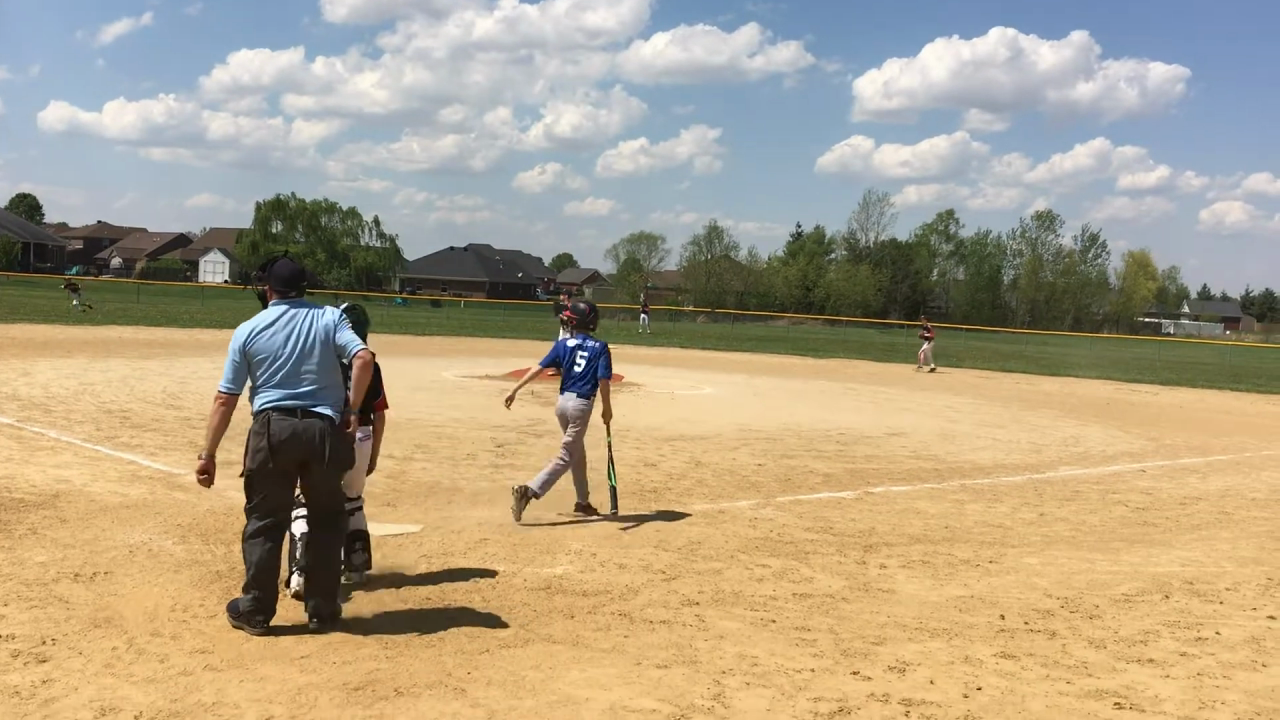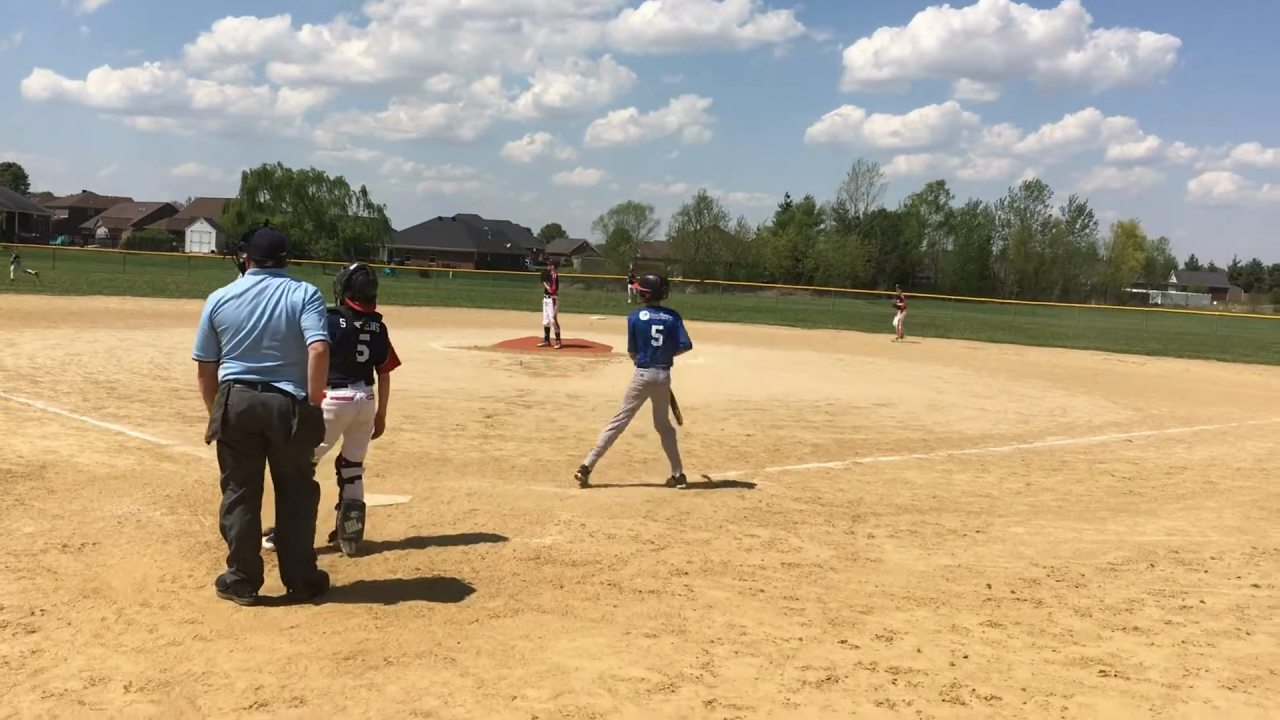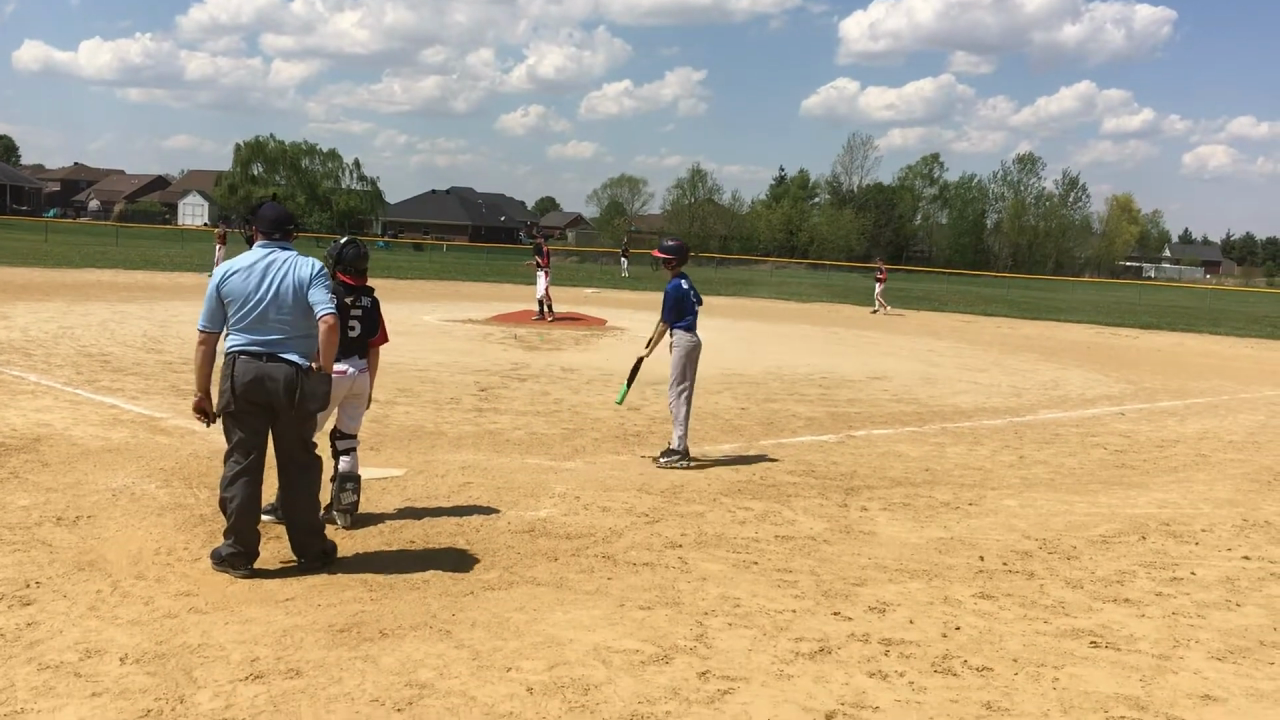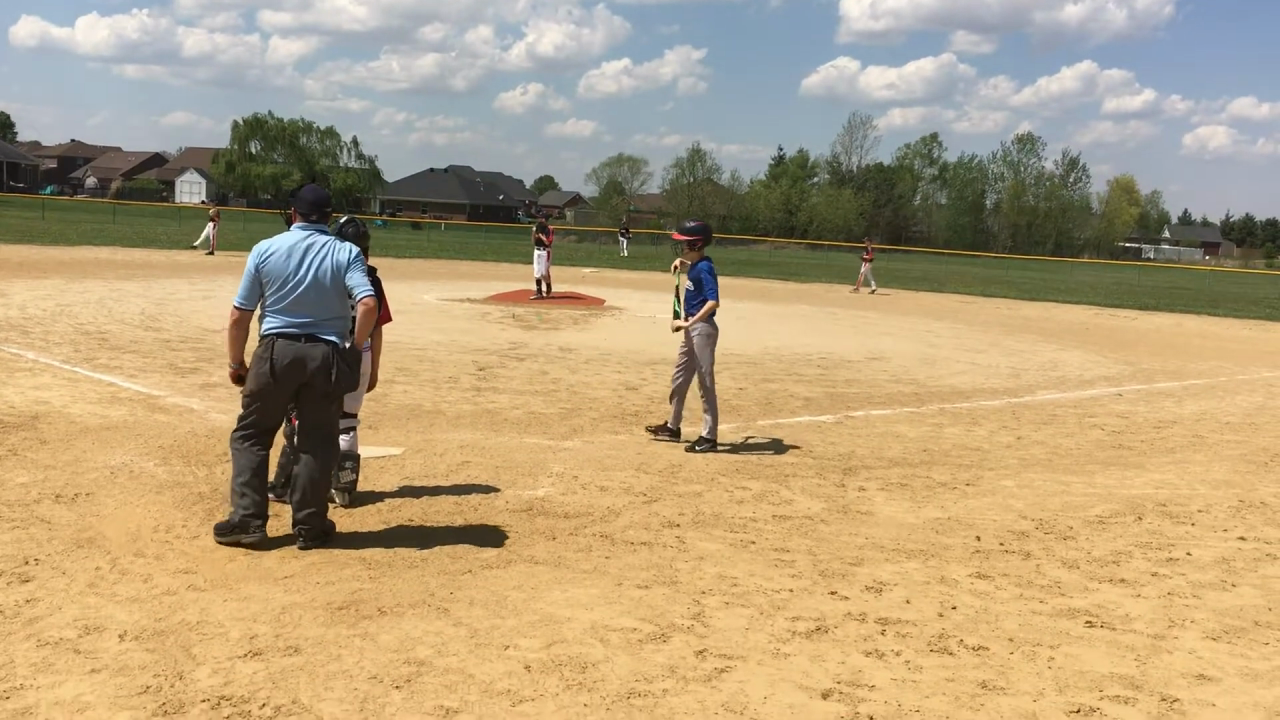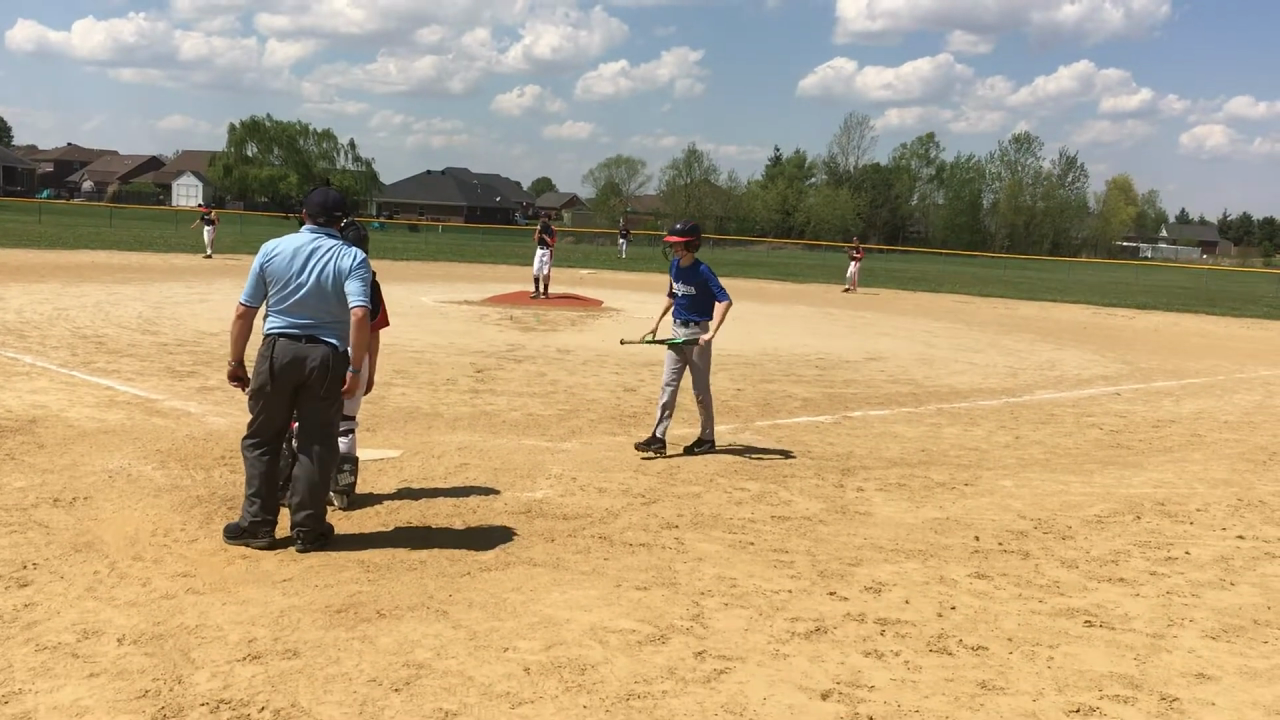
dt=0.5s
person 1, frame 1
left shoulder: (248, 330)
right shoulder: (330, 317)
left elbow: (224, 400)
right elbow: (363, 358)
left wrist: (208, 454)
right wrist: (350, 409)
left hip: (272, 429)
right hip: (323, 429)
left knee: (263, 523)
right knee: (328, 521)
left ankle: (255, 612)
right ankle: (322, 610)
person 1, frame 2
left shoulder: (220, 299)
right shoulder: (305, 294)
left elbow: (205, 367)
right elbow: (318, 349)
left wrist: (217, 411)
right wrist: (313, 402)
left hip: (236, 402)
right hip: (288, 404)
left knee: (240, 493)
right knee: (298, 493)
left ankle: (243, 581)
right ankle: (301, 579)
person 1, frame 3
left shoulder: (226, 271)
right shoulder: (310, 268)
left elbow: (206, 339)
right elbow: (329, 323)
left wrist: (202, 392)
right wrist: (324, 370)
left hip: (242, 372)
right hip: (293, 376)
left knee: (241, 464)
right knee: (299, 465)
left ankle: (238, 553)
right ankle: (310, 549)
person 1, frame 4
left shoulder: (265, 250)
right shoulder: (347, 253)
left elbow: (239, 316)
right elbow: (368, 306)
left wrist: (236, 361)
right wrist: (356, 347)
left hip: (276, 352)
right hip: (325, 356)
left knee: (251, 433)
right knee: (317, 442)
left ankle: (247, 519)
right ankle: (308, 526)
person 1, frame 5
left shoulder: (272, 249)
right shoulder: (352, 257)
left elbow: (244, 312)
right elbow: (359, 316)
left wrist: (236, 361)
right wrist: (355, 368)
left hip: (277, 352)
right hip: (325, 358)
left knee: (262, 439)
right knee: (316, 445)
left ankle: (258, 525)
right ankle: (307, 529)
person 2, frame 1
right shoulder: (369, 367)
right elbow: (379, 416)
right wrist: (374, 453)
right hip: (360, 441)
left knee: (303, 505)
right knee: (352, 502)
left ankle: (300, 572)
right ankle: (356, 566)
person 2, frame 2
left shoulder: (329, 321)
right shoulder: (378, 327)
right elbow: (384, 375)
right wrist: (381, 414)
left hip: (334, 399)
right hip: (365, 400)
right knee: (352, 469)
right ankle: (349, 536)
person 2, frame 3
right shoulder: (370, 301)
right elbow: (374, 350)
right wrist: (369, 387)
left hip: (328, 373)
right hip: (360, 374)
right knee: (347, 442)
right ankle: (344, 508)
person 2, frame 4
right shoulder: (372, 280)
right elbow: (376, 329)
right wrist: (374, 369)
right hip: (360, 356)
left knee: (301, 416)
right knee: (348, 422)
left ankle: (284, 485)
right ankle: (343, 487)
person 2, frame 5
right shoulder: (370, 283)
right elbow: (374, 333)
right wrist: (371, 370)
right hip: (357, 358)
left knee: (301, 420)
right knee: (346, 425)
left ankle: (285, 487)
right ankle: (341, 490)
person 3, frame 1
left shoulder: (563, 344)
right shoulder: (600, 347)
left elbow: (539, 368)
right elbow: (603, 380)
left wrist: (515, 390)
right wrist: (607, 408)
left hip: (563, 402)
right hip: (581, 405)
left knee: (576, 453)
right knee: (564, 458)
left ankle: (582, 502)
right ankle: (529, 491)
person 3, frame 2
left shoulder: (635, 317)
right shoulder: (673, 316)
left elbow: (632, 352)
right elbow: (686, 345)
right wrist: (667, 354)
left hip: (643, 375)
right hip: (663, 376)
left knee: (617, 424)
right knee: (663, 425)
left ankle: (588, 467)
right ankle: (678, 475)
person 3, frame 3
left shoulder: (673, 287)
right shoulder: (684, 279)
left elbow: (665, 323)
right elbow: (698, 302)
left wrist: (649, 349)
left hip: (682, 340)
right hip: (691, 339)
left knee: (678, 394)
right knee: (683, 394)
left ankle: (679, 450)
right ankle: (677, 447)
person 3, frame 4
left shoulder: (704, 268)
right shoulder: (697, 263)
left elbow: (714, 301)
left wrist: (689, 322)
right wrist: (683, 262)
left hip: (703, 329)
right hip: (690, 328)
left knee: (705, 383)
right knee: (679, 378)
left ankle: (709, 437)
right ankle: (672, 426)
person 3, frame 5
left shoulder: (702, 271)
right shoulder: (674, 266)
left elbow: (725, 301)
left wrist: (712, 332)
right wrist: (658, 322)
left hip: (697, 333)
right hip: (677, 331)
left knee: (700, 389)
right knee: (668, 384)
left ankle: (707, 438)
right ankle: (658, 437)
